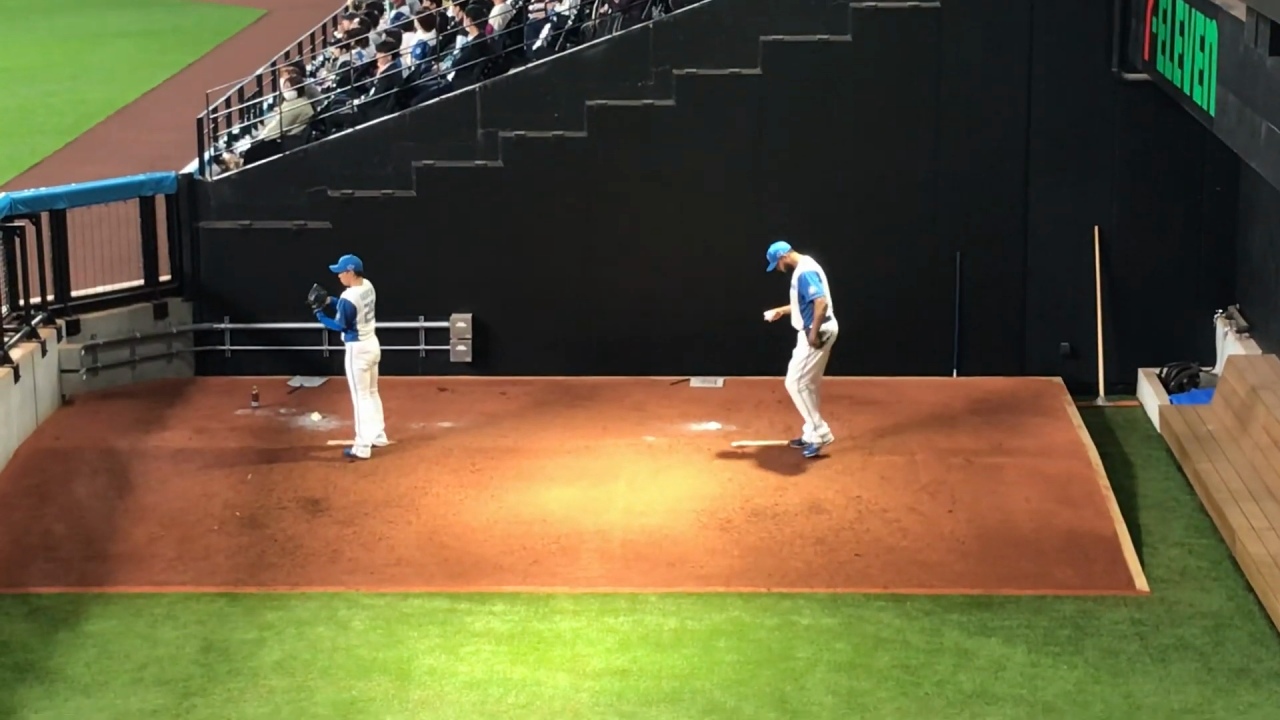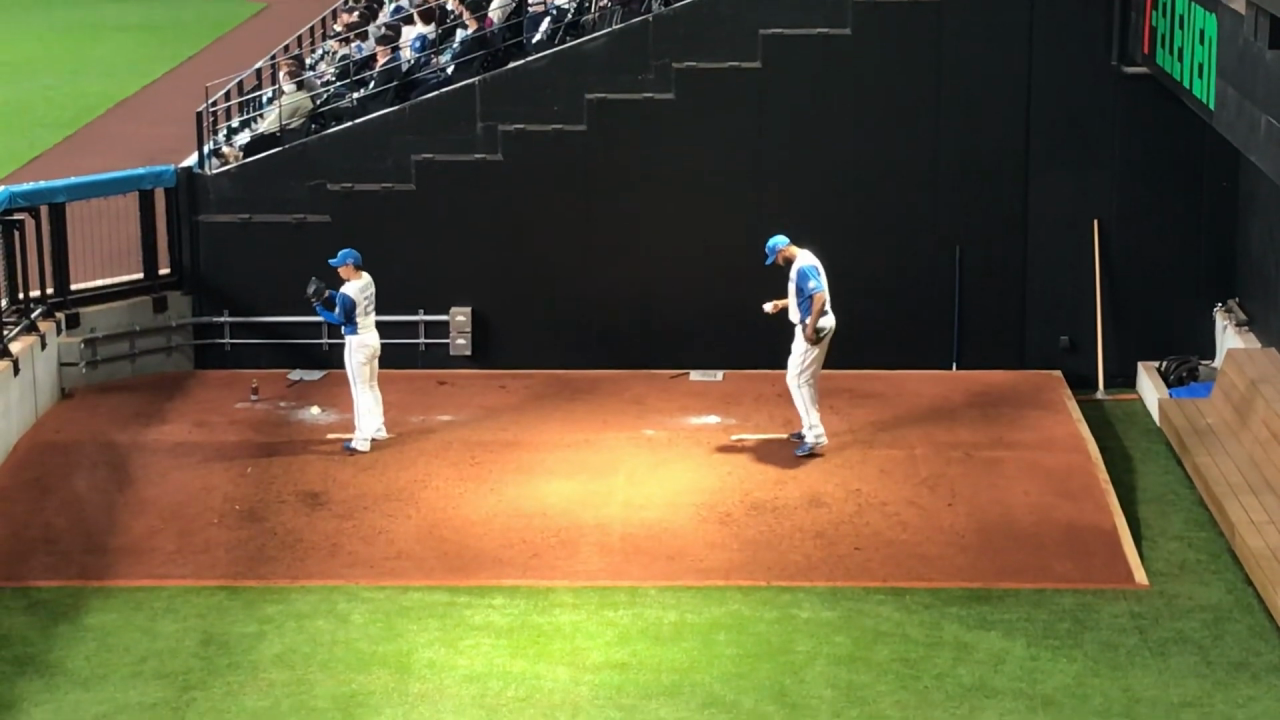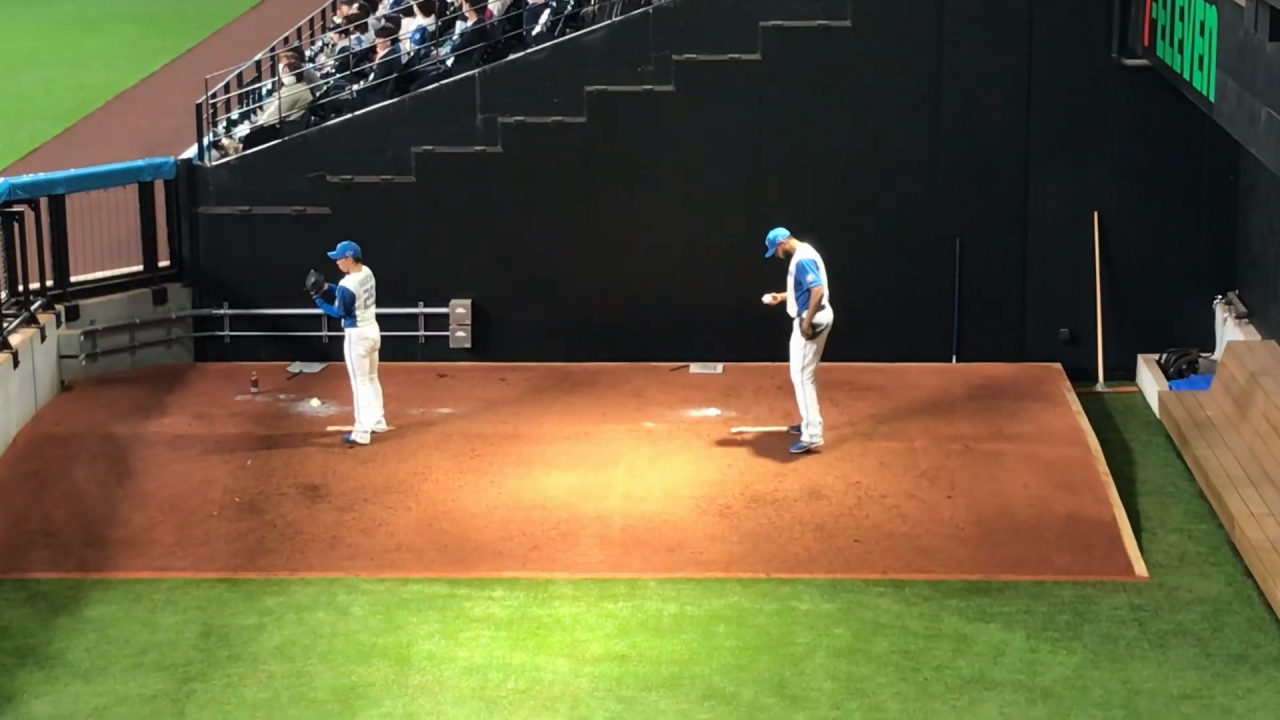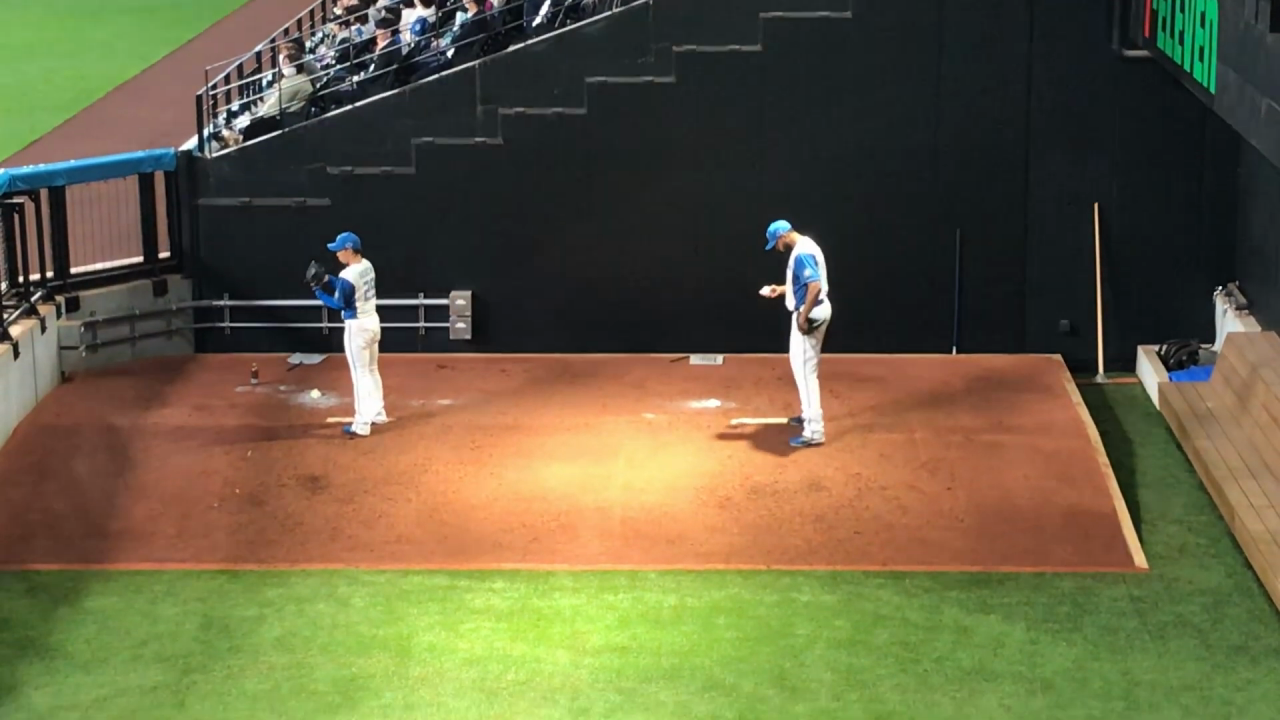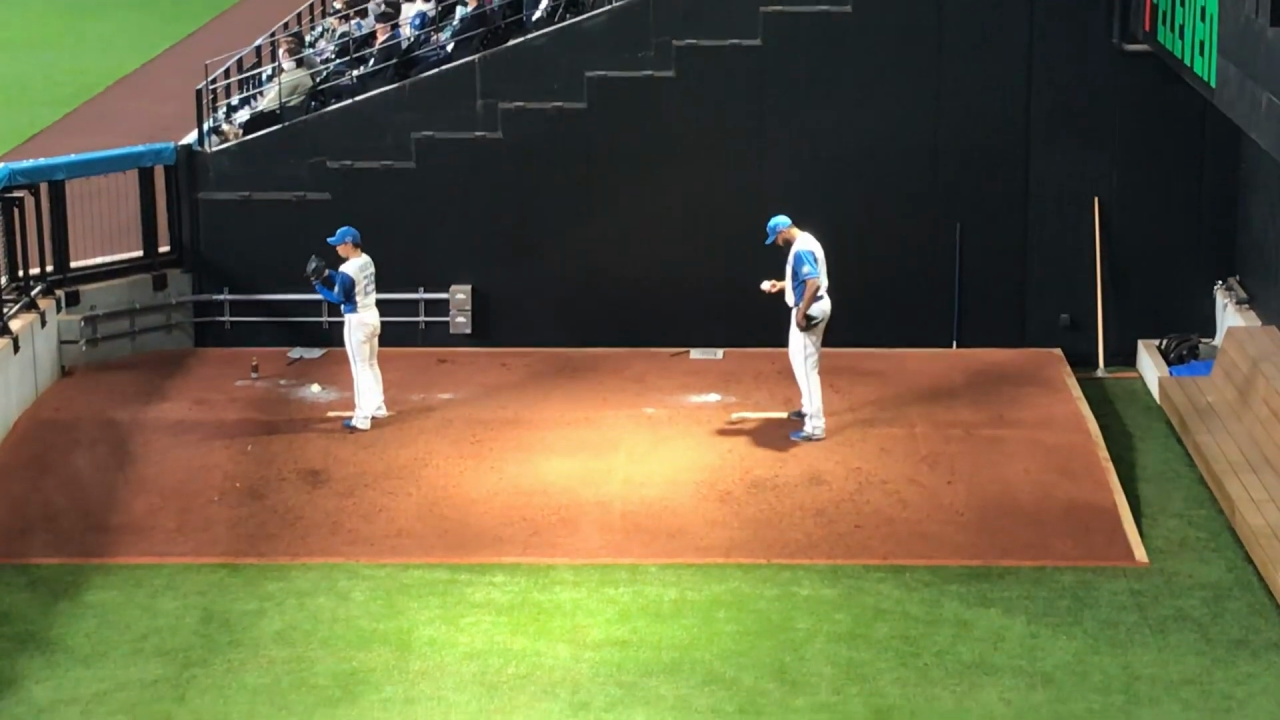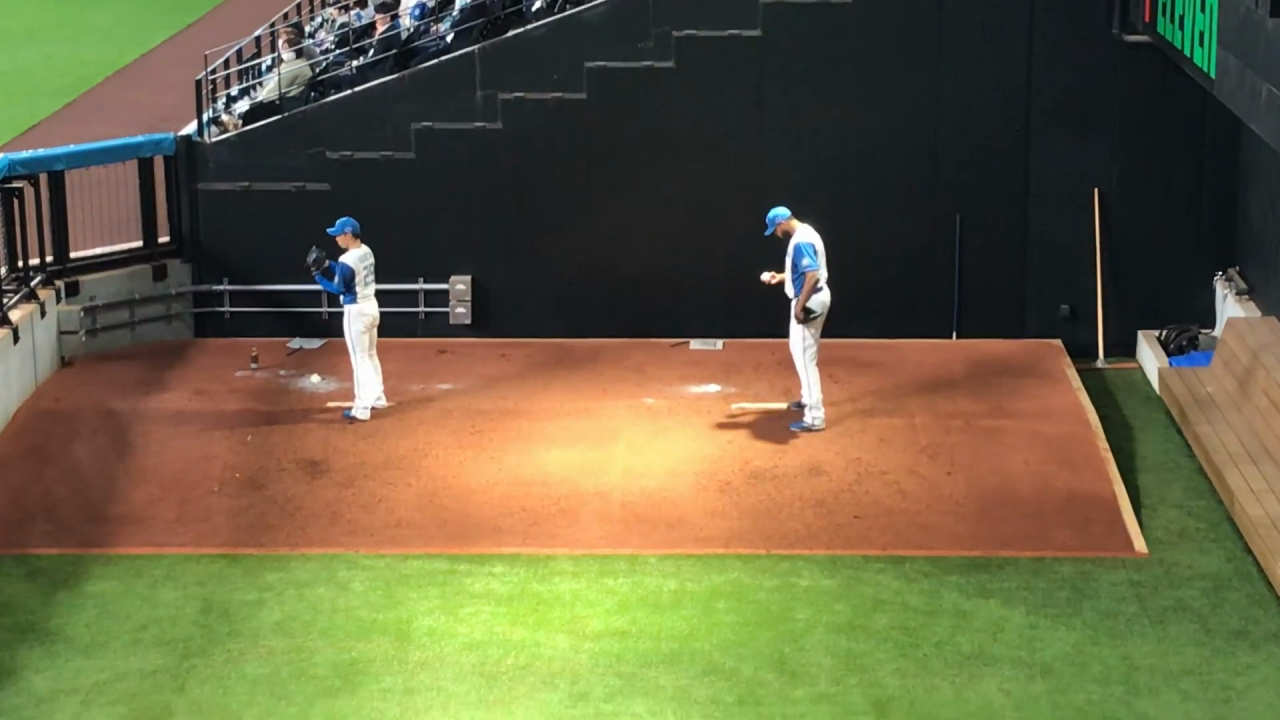
dt=0.1s
person 1, frame 1
left shoulder: (805, 272)
right shoulder: (802, 269)
left elbow: (821, 302)
left wrist: (814, 333)
right wrist: (782, 311)
left hip: (819, 331)
right hip: (812, 331)
left knee: (795, 382)
right knee: (808, 384)
left ankle: (820, 432)
right ankle: (811, 434)
person 1, frame 2
left shoulder: (803, 265)
right shoulder: (802, 263)
left elbow: (820, 297)
left wrist: (811, 328)
right wrist: (782, 304)
left hip: (814, 325)
right hip: (811, 325)
left knee: (797, 379)
right knee: (805, 379)
left ankle: (815, 435)
right ankle: (810, 428)
person 1, frame 3
left shoulder: (802, 259)
right shoulder: (802, 255)
left elbow: (818, 291)
left wrist: (807, 322)
right wrist: (781, 296)
left hip: (812, 320)
right hip: (811, 319)
left knee: (801, 375)
right knee: (804, 374)
right ankle: (809, 423)
person 1, frame 4
left shoulder: (801, 253)
right shoulder: (805, 247)
left elbow: (815, 286)
left wrist: (803, 316)
right wrist: (781, 289)
left hip: (811, 313)
right hip: (811, 312)
left knee: (806, 370)
right knee: (800, 364)
right ankle: (808, 414)
person 1, frame 5
left shoulder: (801, 249)
right shoulder: (804, 243)
left elbow: (813, 283)
left wrist: (802, 313)
right wrist: (781, 284)
left hip: (810, 309)
right hip: (811, 308)
left knee: (807, 366)
right knee: (798, 358)
right ankle: (809, 408)
person 1, frame 6
left shoulder: (800, 241)
right shoulder: (803, 234)
left elbow: (813, 276)
left wrist: (800, 305)
right wrist: (780, 277)
left hip: (810, 301)
right hip: (809, 300)
left knee: (806, 357)
right knee: (798, 350)
right ankle: (808, 399)
person 2, frame 1
left shoulder: (348, 297)
right shoulder: (368, 286)
left elbow: (340, 325)
left wrist: (320, 314)
right wrist: (330, 302)
left hip: (357, 349)
right hip: (372, 344)
left knee: (360, 397)
right knee: (371, 393)
left ankle: (362, 447)
right ankle: (378, 436)
person 2, frame 2
left shoulder: (347, 291)
right shoulder: (367, 279)
left elbow: (339, 319)
left wrist: (319, 308)
right wrist: (329, 295)
left hip: (357, 342)
right hip: (372, 337)
left knee: (360, 391)
right knee: (371, 386)
left ankle: (361, 441)
right ankle: (377, 429)
person 2, frame 3
left shoulder: (347, 284)
right shoulder: (367, 273)
left elbow: (339, 312)
left wrist: (319, 300)
right wrist: (328, 288)
left hip: (357, 335)
right hip: (372, 330)
left knee: (360, 383)
right knee: (371, 379)
left ankle: (362, 433)
right ankle: (377, 422)
person 2, frame 4
left shoulder: (347, 276)
right shoulder: (367, 265)
left elbow: (339, 304)
left wrist: (319, 292)
right wrist: (328, 280)
left hip: (357, 326)
right hip: (373, 321)
left knee: (360, 375)
right knee: (372, 370)
left ankle: (361, 425)
right ankle: (377, 413)
person 2, frame 5
left shoulder: (347, 270)
right shoulder: (367, 260)
left elbow: (339, 298)
left wrist: (319, 286)
right wrist: (329, 274)
left hip: (357, 321)
right hip: (372, 316)
left knee: (360, 369)
right knee: (371, 365)
left ankle: (362, 419)
right ankle: (378, 407)
person 2, frame 6
left shoulder: (346, 260)
right shoulder: (367, 251)
left elbow: (338, 289)
left wrist: (319, 277)
right wrist: (329, 265)
left hip: (356, 311)
right hip: (371, 306)
left knee: (359, 359)
right knee: (370, 355)
left ankle: (362, 409)
right ankle: (377, 398)
